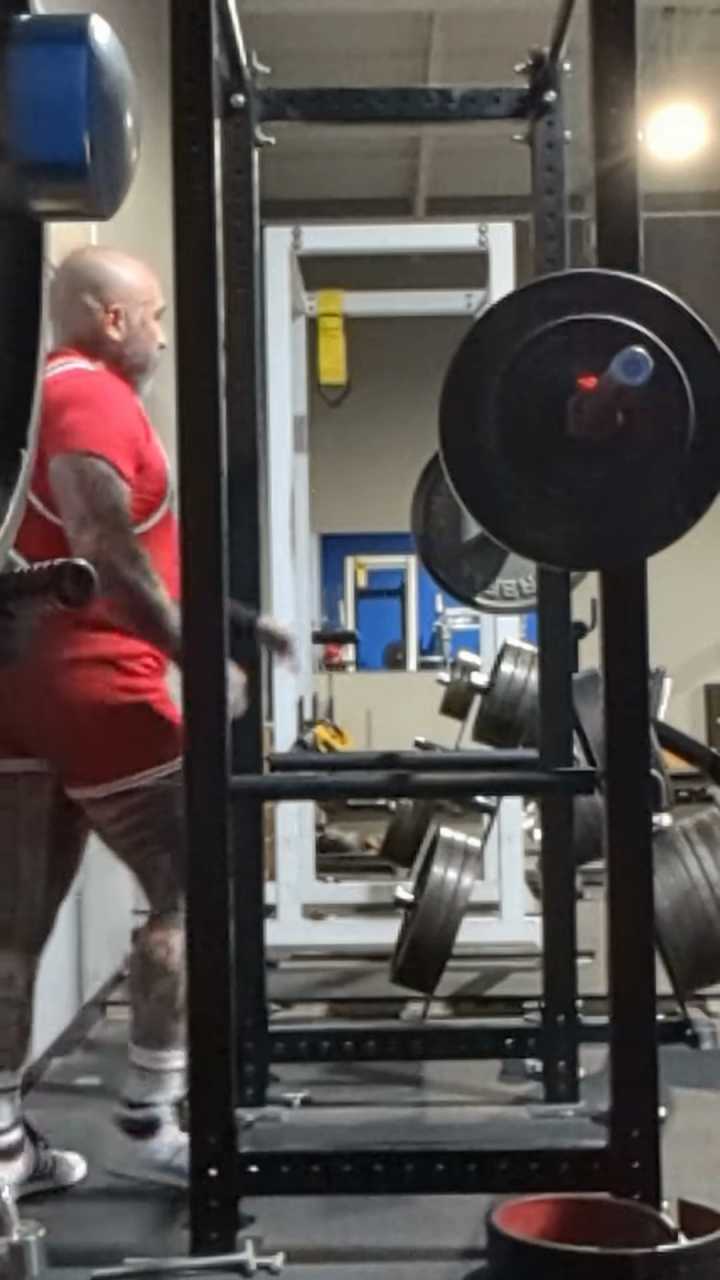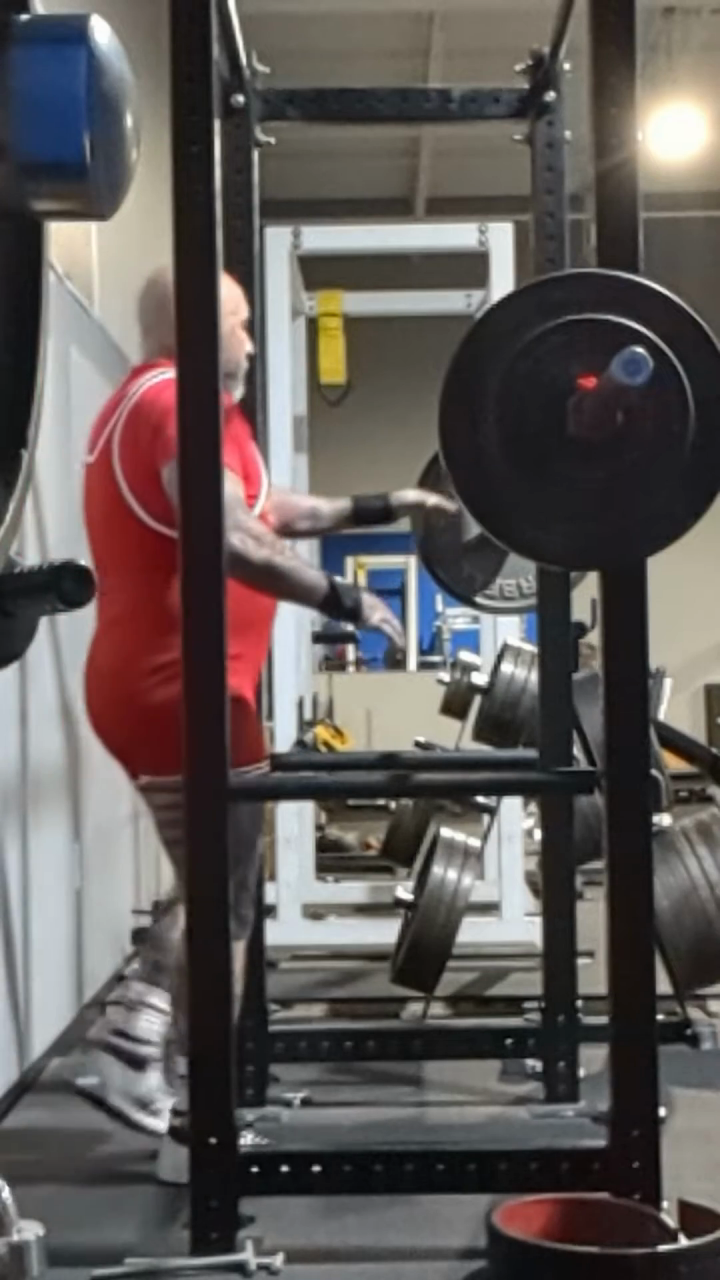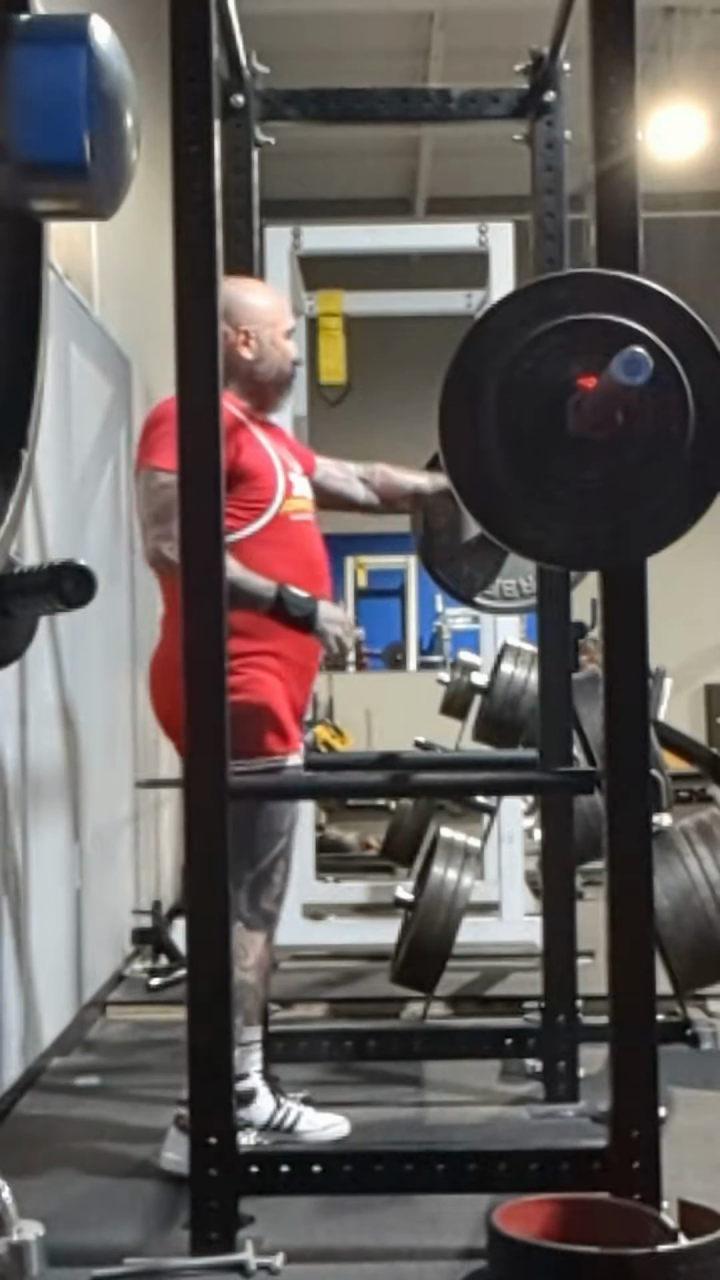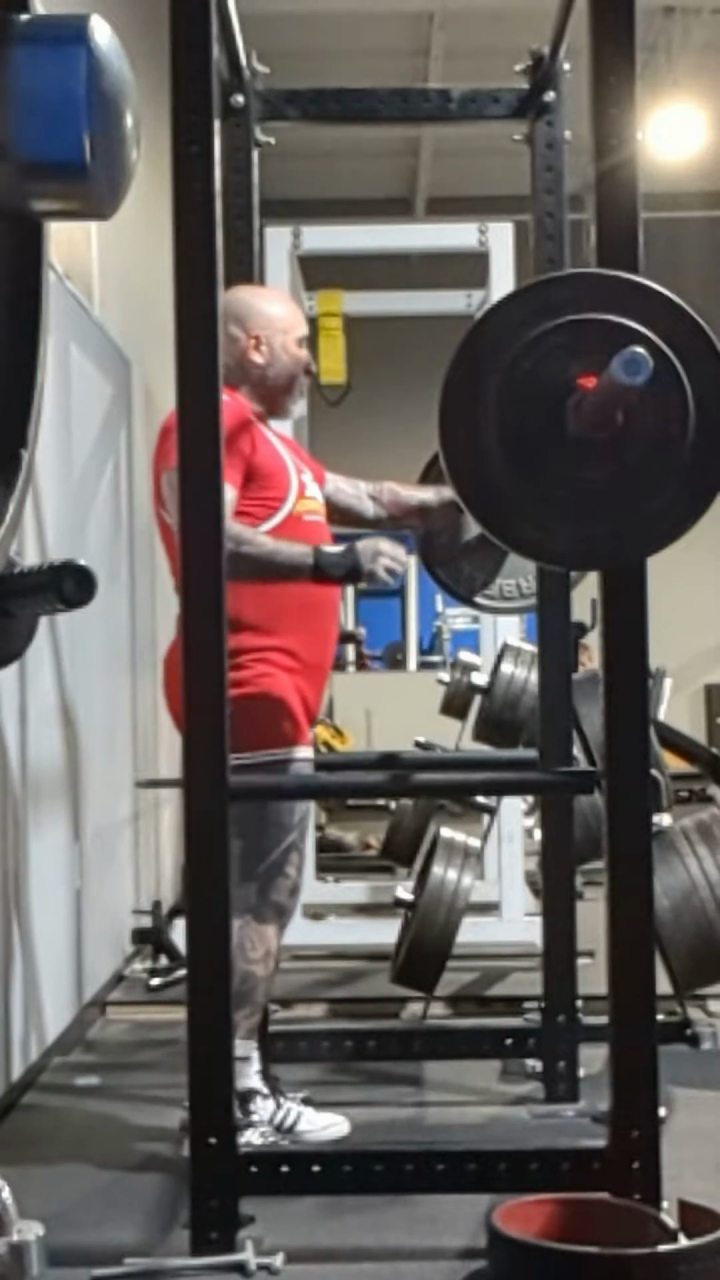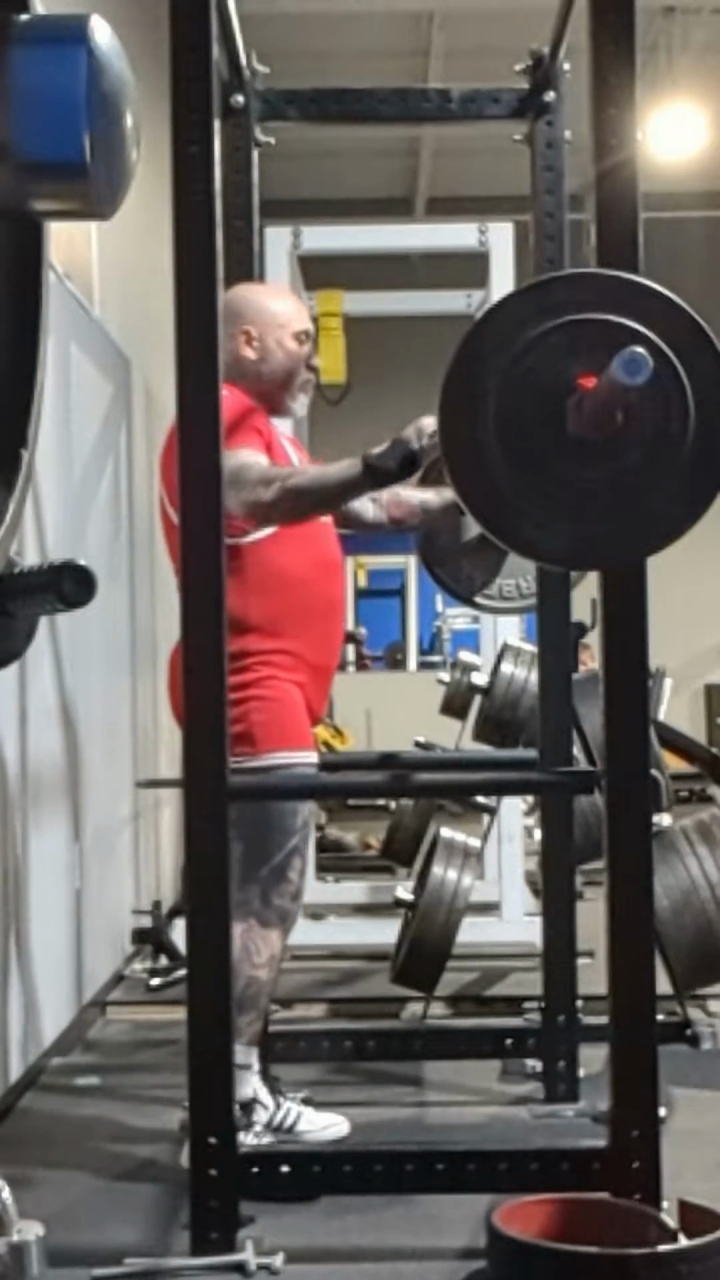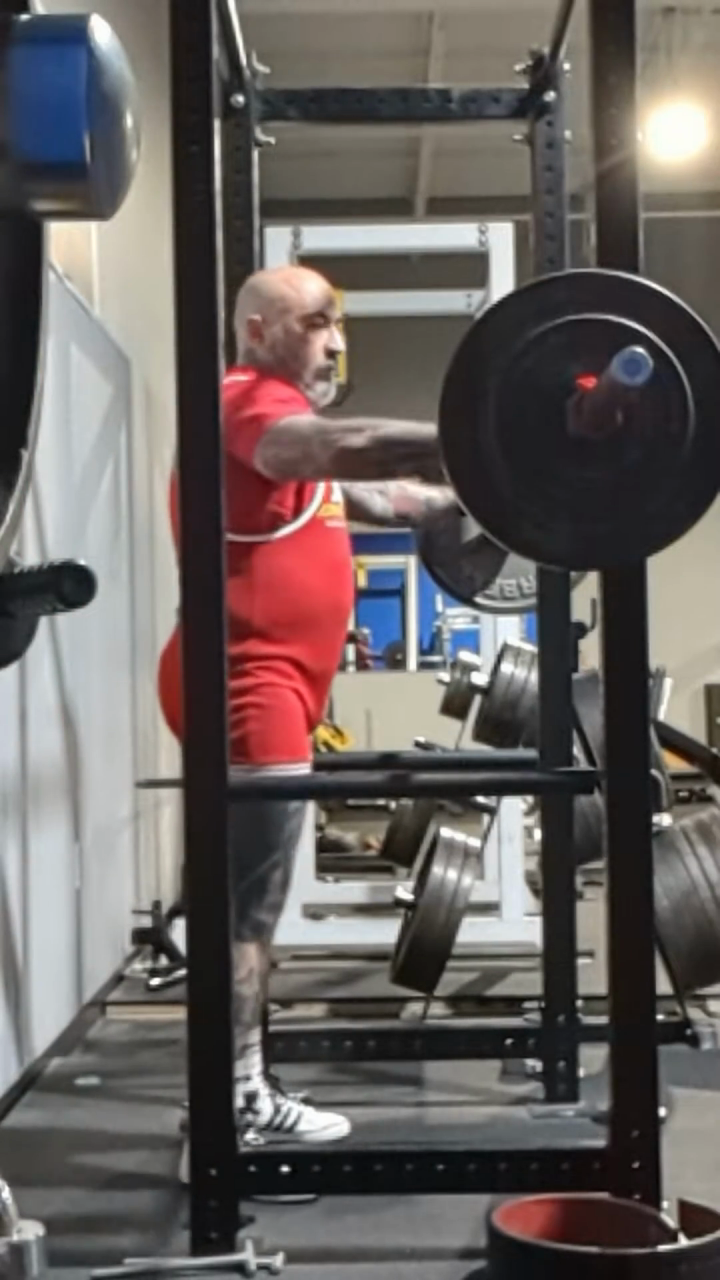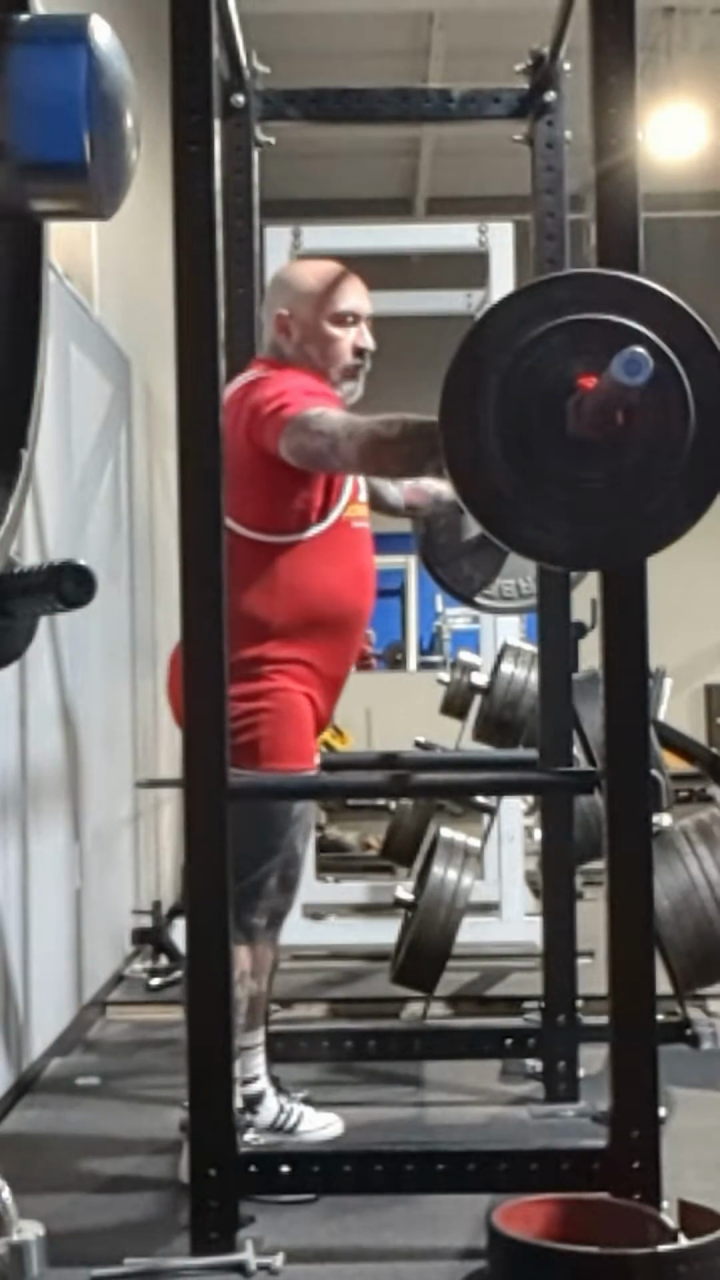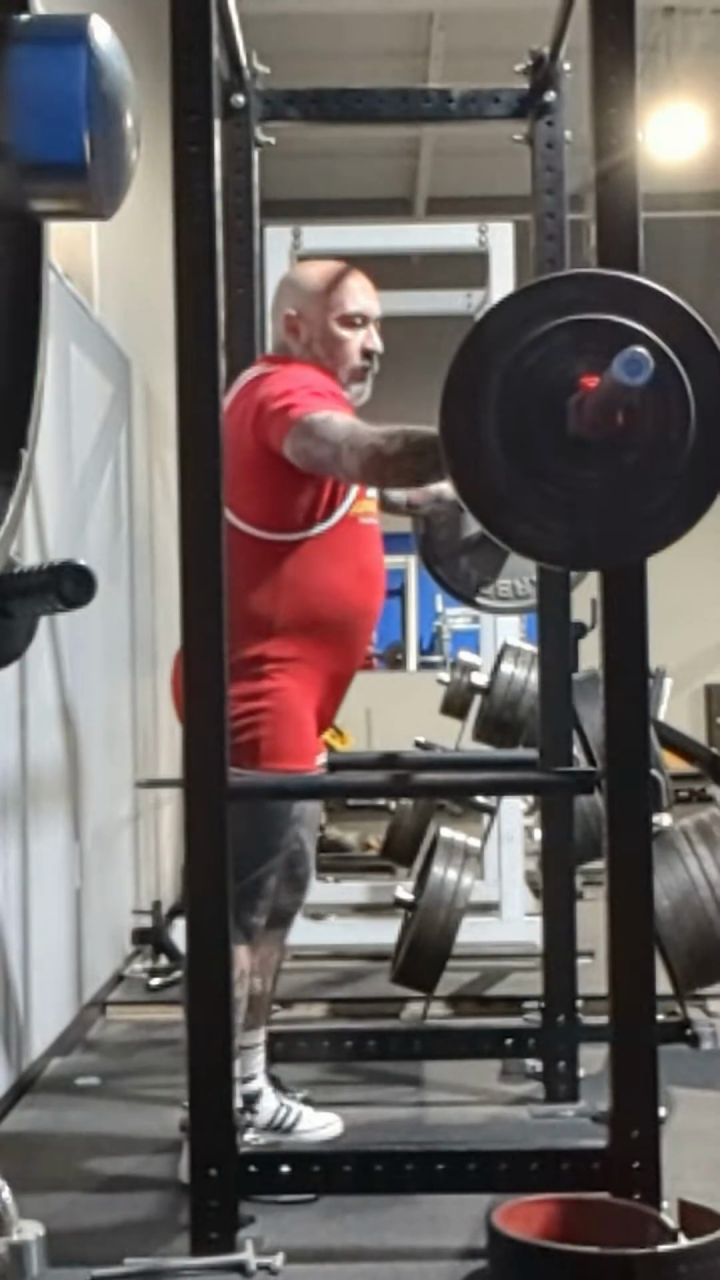
dt=0.4s
person 1, frame 1
right shoulder: (90, 398)
right elbow: (104, 557)
left wrist: (230, 616)
right wrist: (198, 654)
right hip: (92, 689)
right knee: (183, 898)
right ankle: (148, 1119)
person 1, frame 2
left shoulder: (140, 407)
right shoulder: (181, 402)
left elbow: (262, 511)
right elbow: (232, 540)
left wrist: (377, 507)
right wrist: (343, 599)
left hip: (133, 686)
right hip: (177, 690)
left knee: (213, 889)
right knee: (229, 913)
left ankle: (126, 1050)
right ankle: (195, 1130)
person 1, frame 3
left shoulder: (259, 432)
left elbow: (361, 484)
right elbow: (172, 546)
left wrist: (460, 487)
right wrist: (300, 608)
left hip: (258, 691)
right hip: (231, 690)
left knee: (255, 900)
right knee: (245, 901)
left ankle: (246, 1095)
right ankle: (205, 1120)
person 1, frame 4
left shoulder: (263, 438)
right shoulder: (212, 421)
left elbow: (367, 500)
right elbow: (207, 539)
left wrist: (465, 499)
right wrist: (336, 564)
left hip: (270, 690)
right hip: (246, 688)
left knee: (265, 896)
right knee: (259, 897)
left ankle: (246, 1092)
right ankle: (225, 1109)
person 1, frame 5
left shoulder: (256, 427)
right shoulder: (221, 416)
left elbow: (362, 502)
right elbow: (257, 502)
left wrist: (464, 497)
right wrist: (384, 461)
left hip: (273, 692)
right hip: (250, 692)
left knee: (265, 899)
right knee: (263, 902)
left ankle: (247, 1094)
right ankle: (227, 1116)
person 1, frame 6
left shoulder: (274, 411)
right shoulder: (250, 401)
left elbow: (371, 494)
right elbow: (345, 451)
left hip: (267, 693)
right hip: (246, 692)
left knee: (254, 905)
right knee: (245, 908)
left ankle: (246, 1094)
right ankle: (224, 1124)
person 1, frame 7
left shoulder: (295, 405)
right shoulder: (277, 394)
left elbow: (379, 483)
right elbow: (365, 445)
left hip: (275, 692)
right hip: (256, 692)
left knee: (262, 903)
right knee: (246, 907)
left ankle: (248, 1094)
right ankle: (225, 1119)
person 1, frame 8
left shoulder: (302, 400)
right shoulder: (286, 392)
left elbow: (372, 478)
right elbow: (369, 454)
left hip: (285, 693)
right hip: (260, 691)
left knee: (275, 900)
right knee: (246, 905)
left ankle: (248, 1088)
right ankle: (222, 1117)
